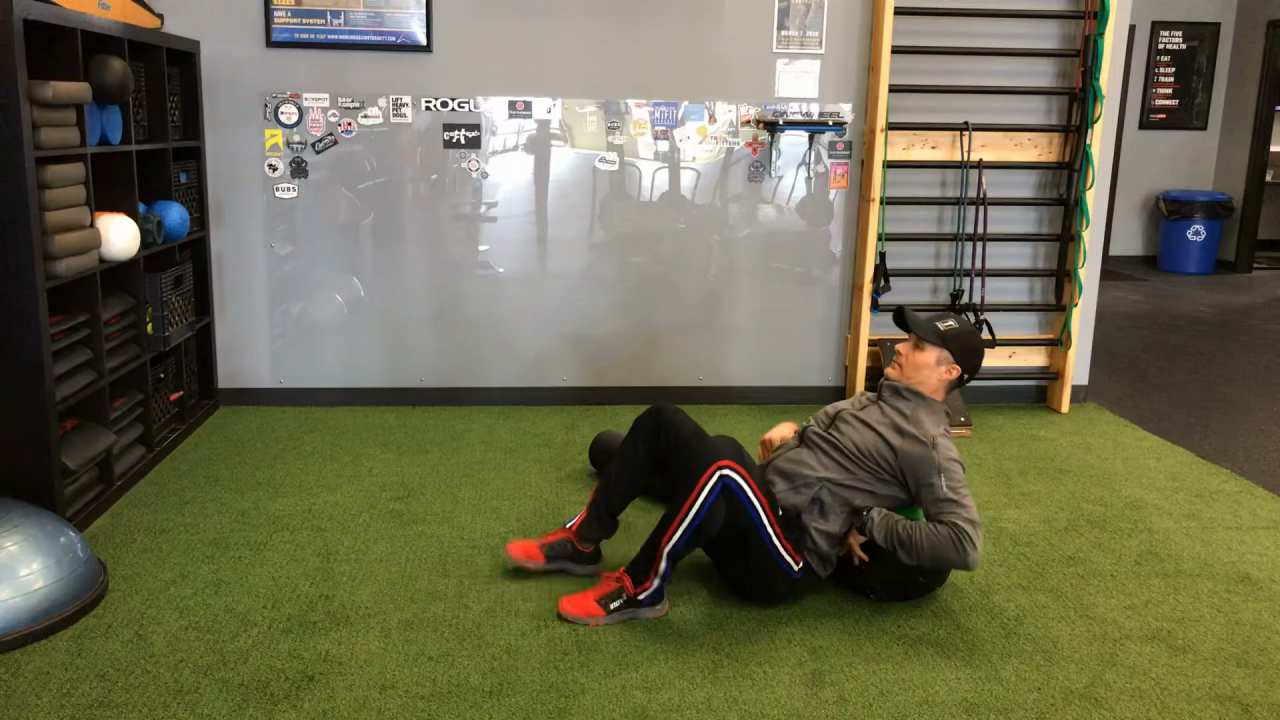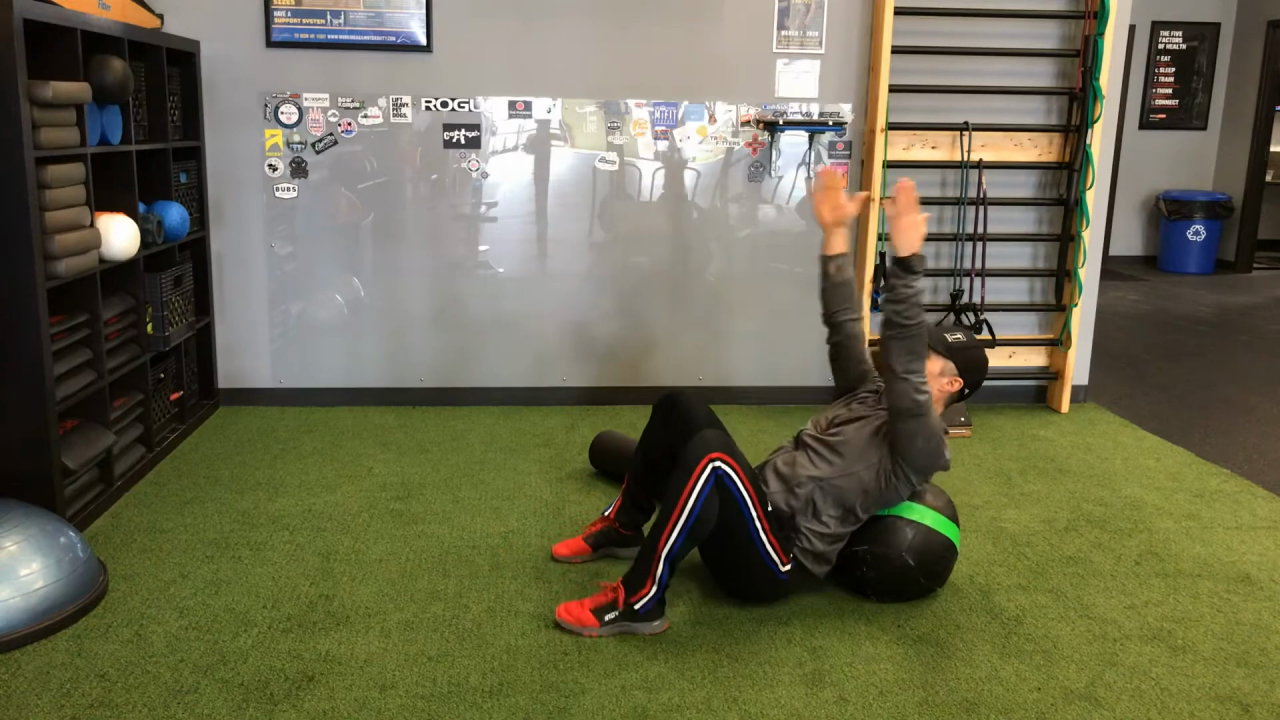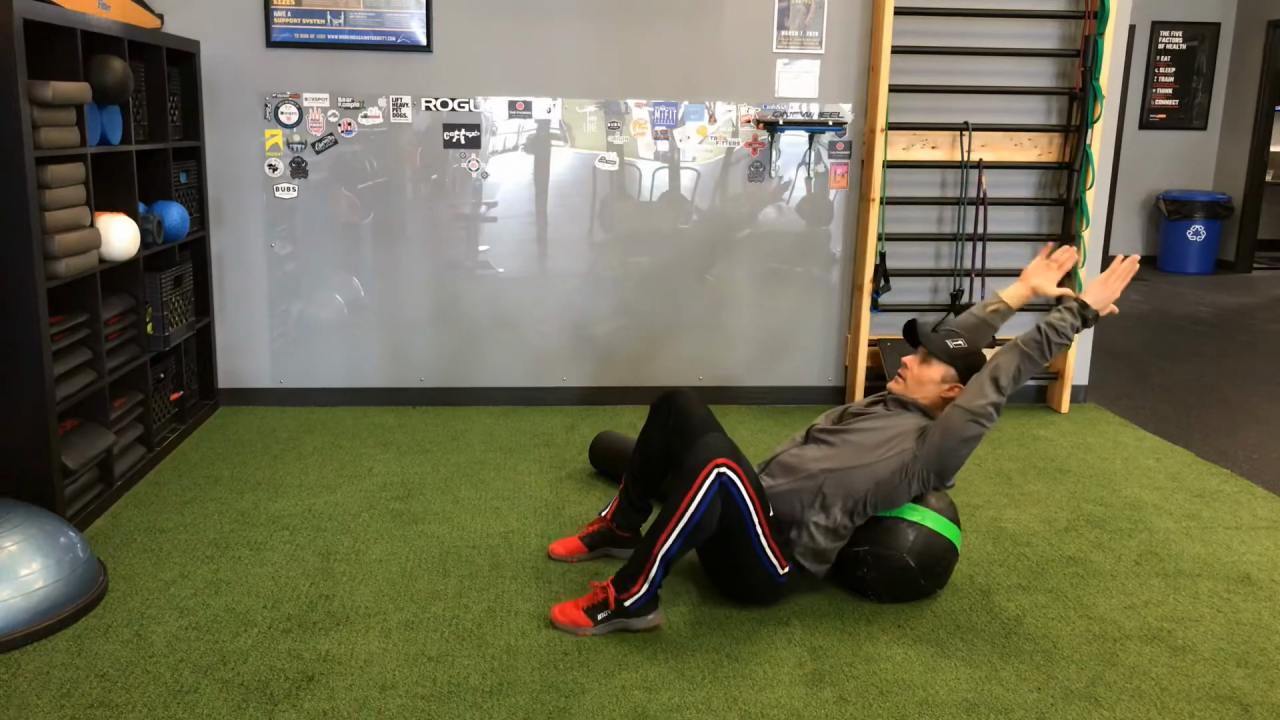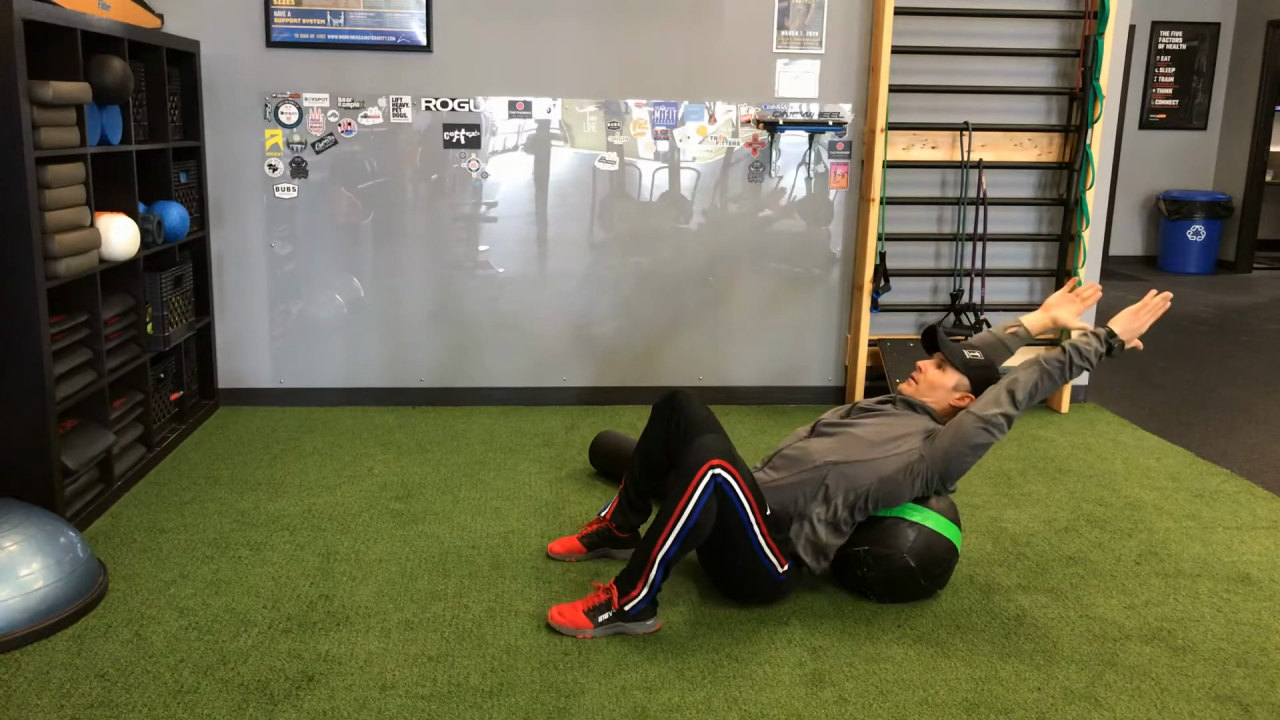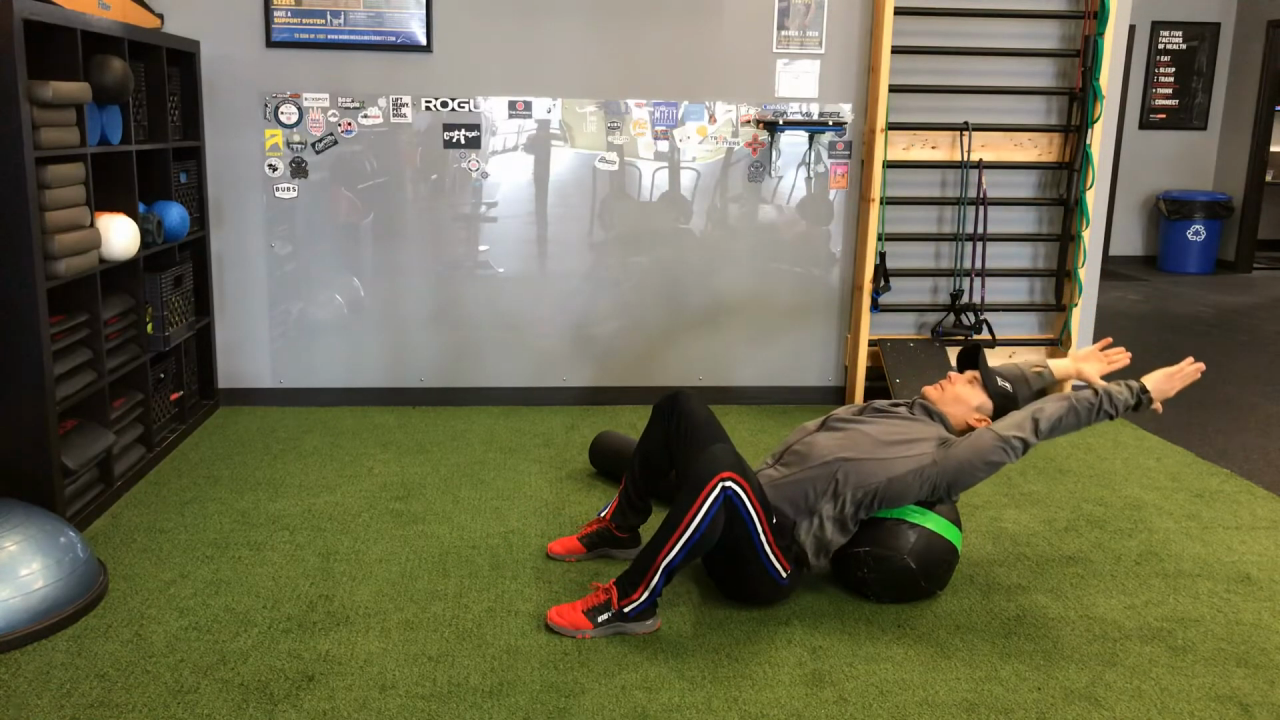
dt=1s
person 1, frame 1
left shoulder: (927, 445)
right shoulder: (879, 400)
left elbow: (963, 545)
left wrist: (869, 524)
right wrist: (792, 432)
left hip: (779, 559)
right hip: (751, 510)
left knee: (719, 454)
right knee: (661, 423)
left ankle: (639, 589)
right ankle: (581, 543)
person 1, frame 2
left shoulder: (917, 445)
right shoulder: (869, 395)
left elbow: (908, 366)
right elbow: (842, 325)
left wrist: (907, 259)
right wrist: (836, 235)
left hip: (769, 560)
right hip: (750, 511)
left knee: (708, 453)
right knee: (679, 408)
left ankle: (638, 603)
right ankle: (622, 529)
person 1, frame 3
left shoulder: (930, 447)
right shoulder: (890, 405)
left elbow: (999, 378)
right elbow: (952, 344)
left wrist: (1081, 310)
right wrist: (1019, 292)
left hip: (765, 559)
right hip: (742, 515)
left knee: (712, 461)
right knee: (678, 406)
left ankle: (629, 600)
right ankle: (620, 530)
person 1, frame 4
left shoulder: (935, 450)
right shoulder: (891, 408)
left elbow: (1013, 393)
right elbow: (965, 356)
left wrist: (1103, 338)
right wrist: (1038, 321)
left hip: (765, 557)
right hip: (742, 511)
left knee: (708, 460)
right knee: (679, 406)
left ankle: (628, 604)
right ankle: (617, 530)
person 1, frame 5
left shoulder: (946, 458)
right shoulder: (907, 413)
left elbow: (1030, 425)
right elbow: (986, 375)
left wrist: (1138, 393)
right wrist: (1064, 366)
left hip: (765, 557)
right hip: (742, 508)
left knee: (716, 473)
right knee: (679, 407)
left ankle: (629, 605)
right ankle: (618, 530)
